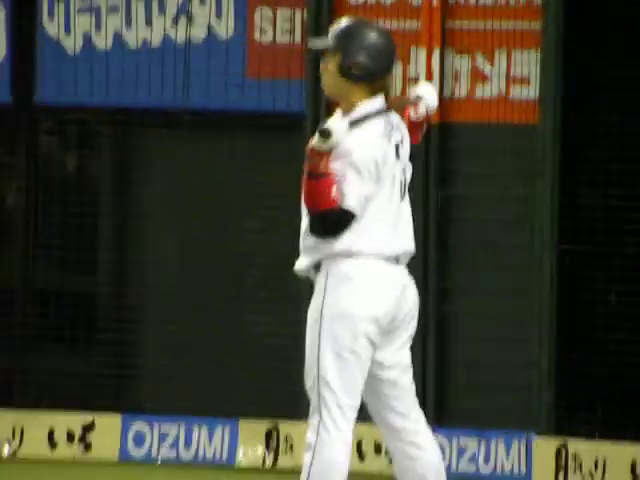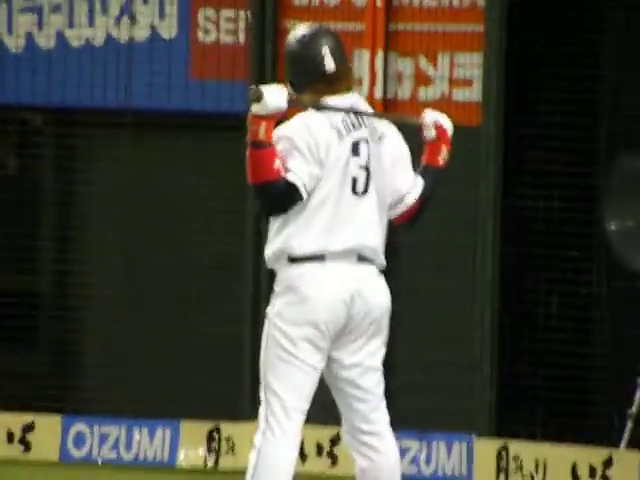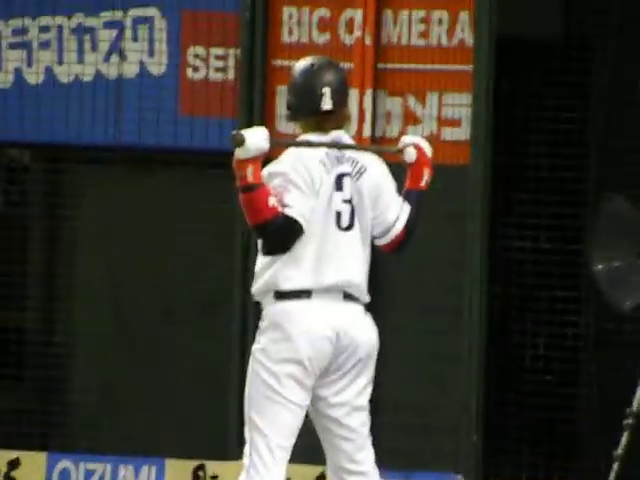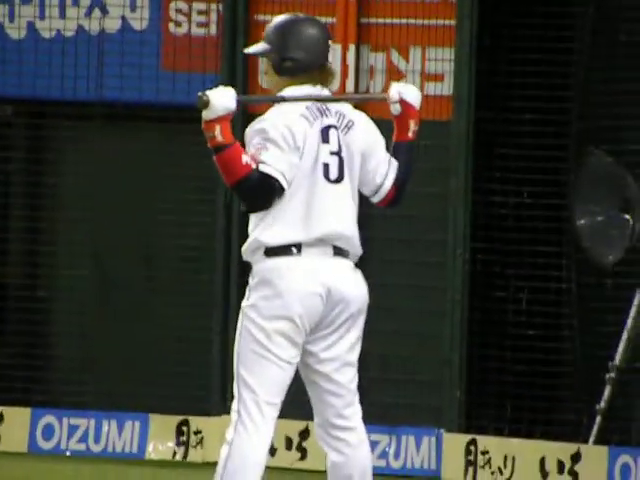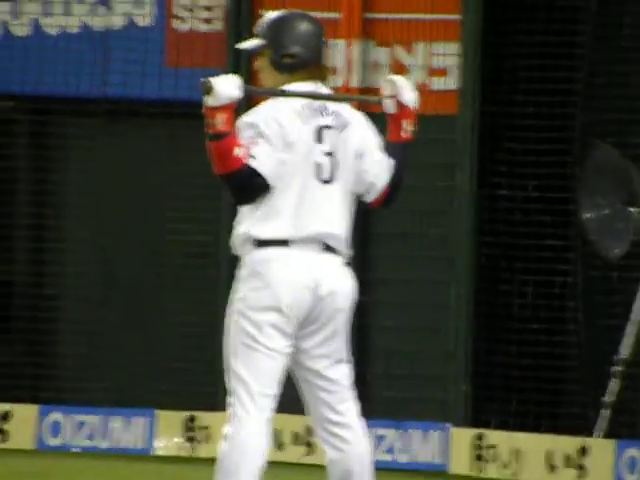
dt=0.7s
person 1, frame 1
left shoulder: (353, 138)
right shoulder: (391, 124)
left elbow: (328, 223)
left wrist: (319, 155)
left hip: (351, 284)
right hip: (393, 283)
left knee: (332, 414)
right knee: (402, 416)
person 1, frame 2
left shoulder: (305, 128)
right shoulder: (386, 133)
left elbow: (275, 198)
right elbow: (407, 209)
left wrist: (261, 126)
right wrist: (437, 149)
left hip: (309, 285)
right hip: (366, 286)
left knee: (281, 416)
right knee: (368, 417)
person 1, frame 3
left shoulder: (293, 163)
right shoulder: (371, 166)
left elbow: (276, 235)
right elbow: (396, 237)
left wrist: (248, 169)
right wrist: (419, 173)
left hip: (295, 319)
right hip: (352, 322)
person 1, frame 4
left shoulder: (280, 119)
right shoulder: (356, 121)
left elbow: (256, 193)
right elbow: (390, 192)
left wrist: (218, 128)
right wrist: (406, 121)
left hip: (285, 276)
right hip: (342, 279)
left knee: (253, 411)
right knee: (342, 413)
person 1, frame 5
left shoulder: (271, 115)
right shoulder: (352, 121)
left elbow: (243, 187)
right elbow: (384, 191)
left wrist: (219, 115)
right wrist: (402, 121)
left hip: (274, 270)
right hip: (330, 274)
left knee: (249, 407)
right knee: (337, 408)
